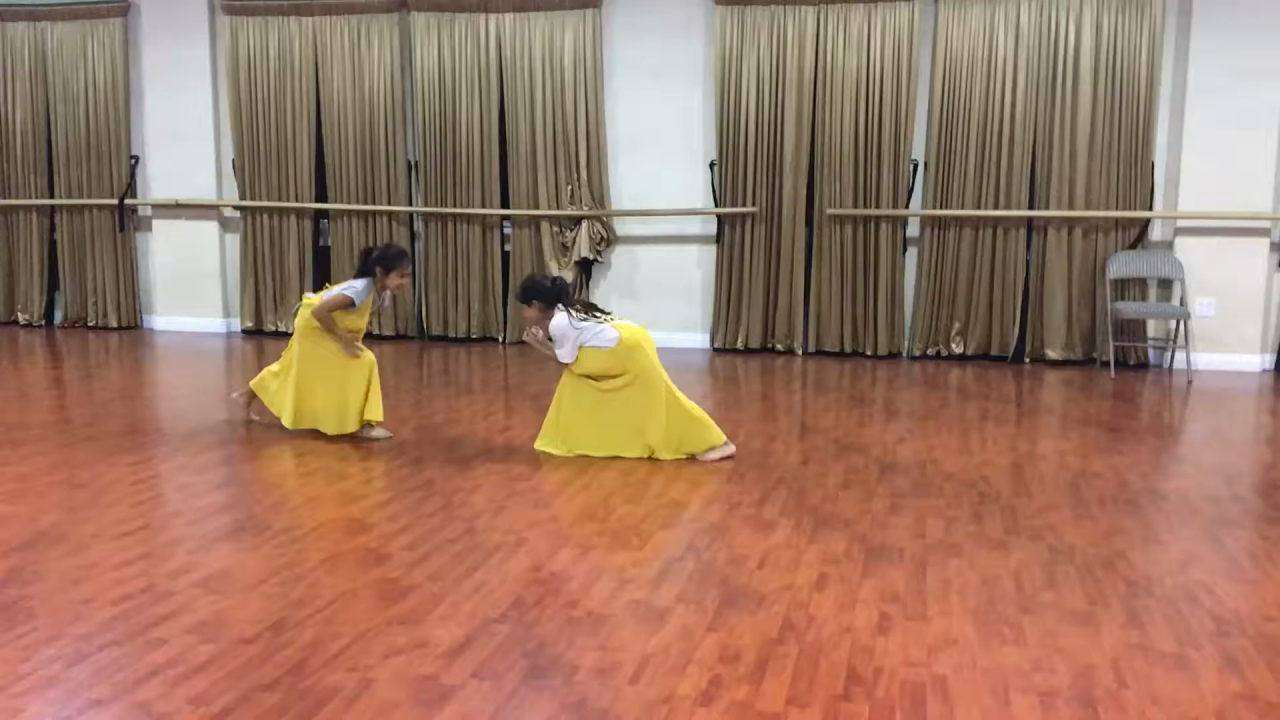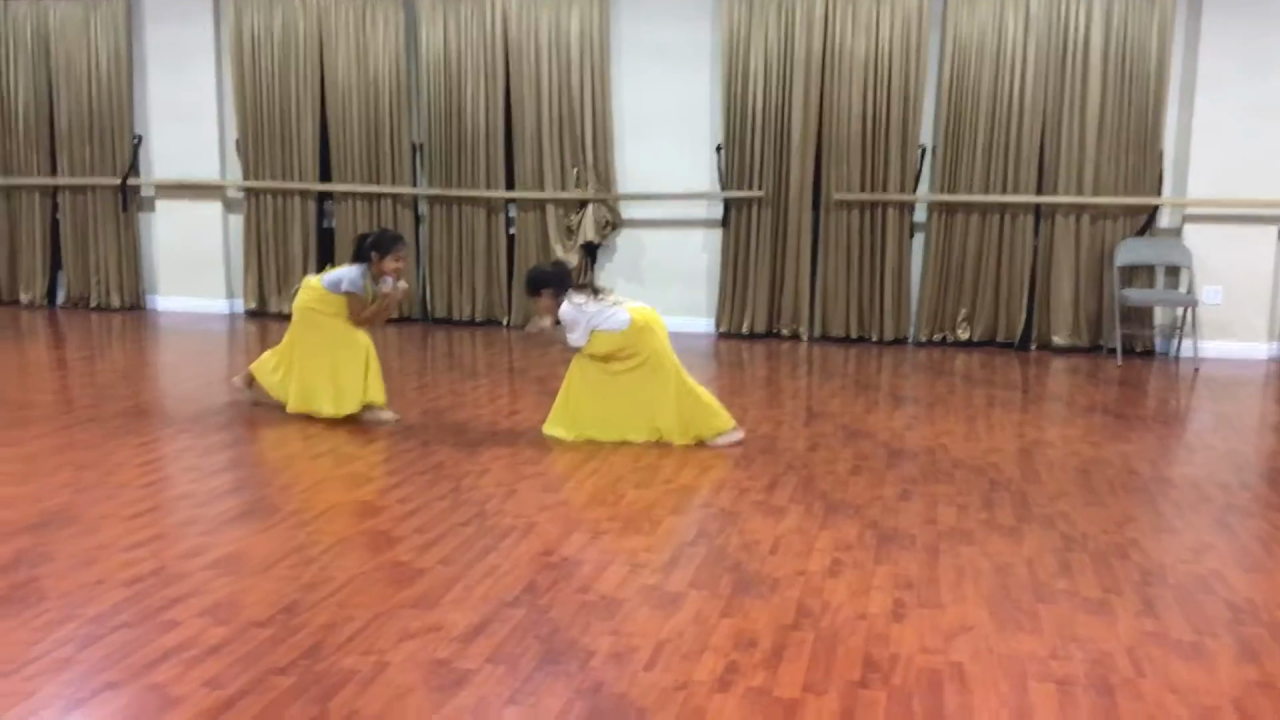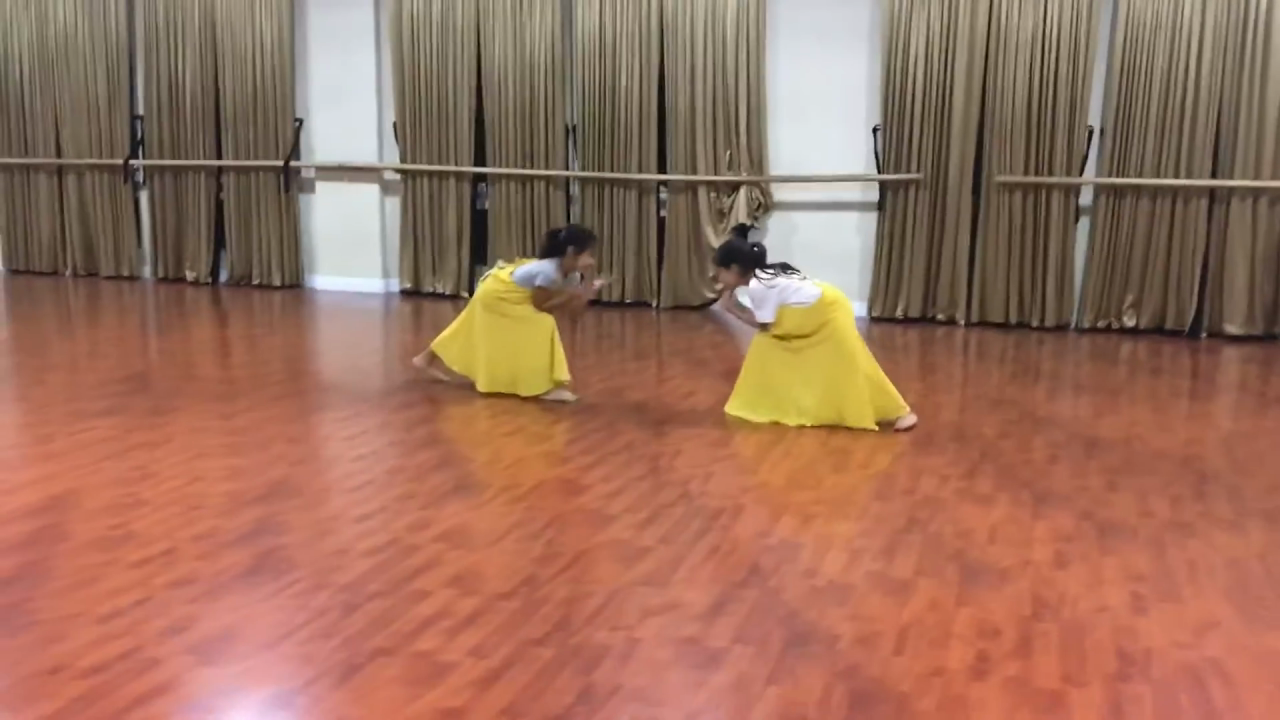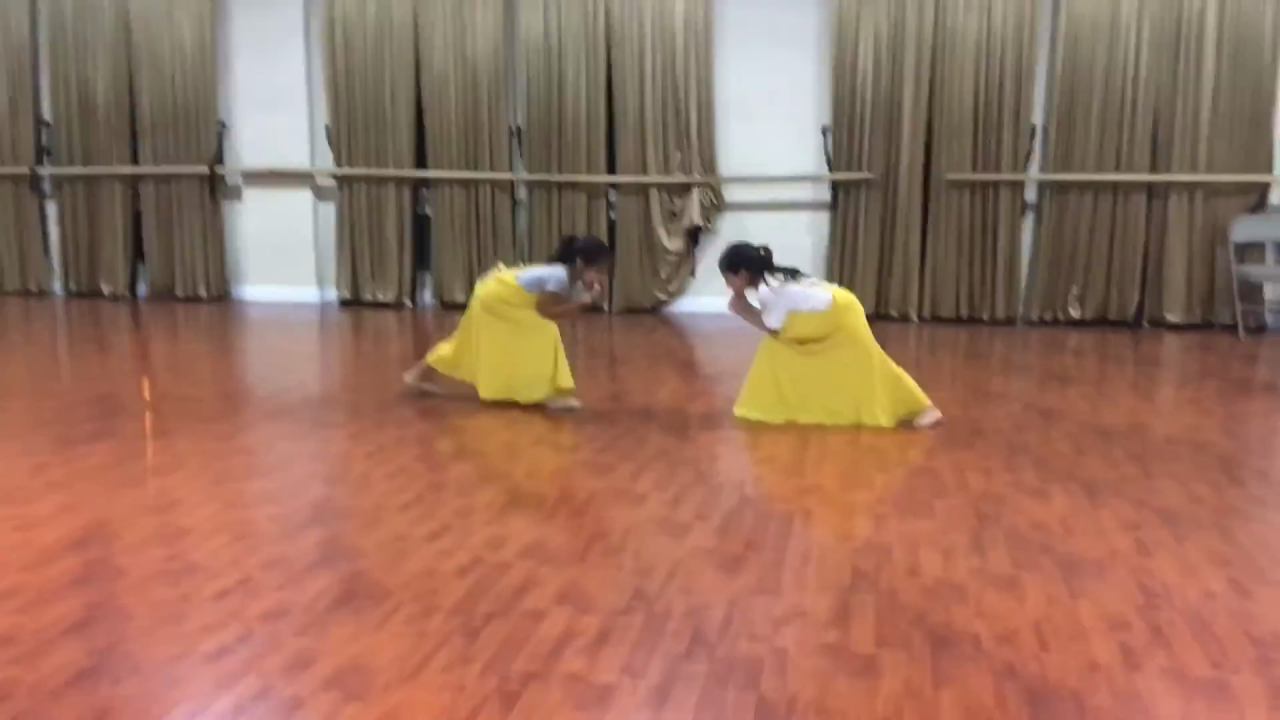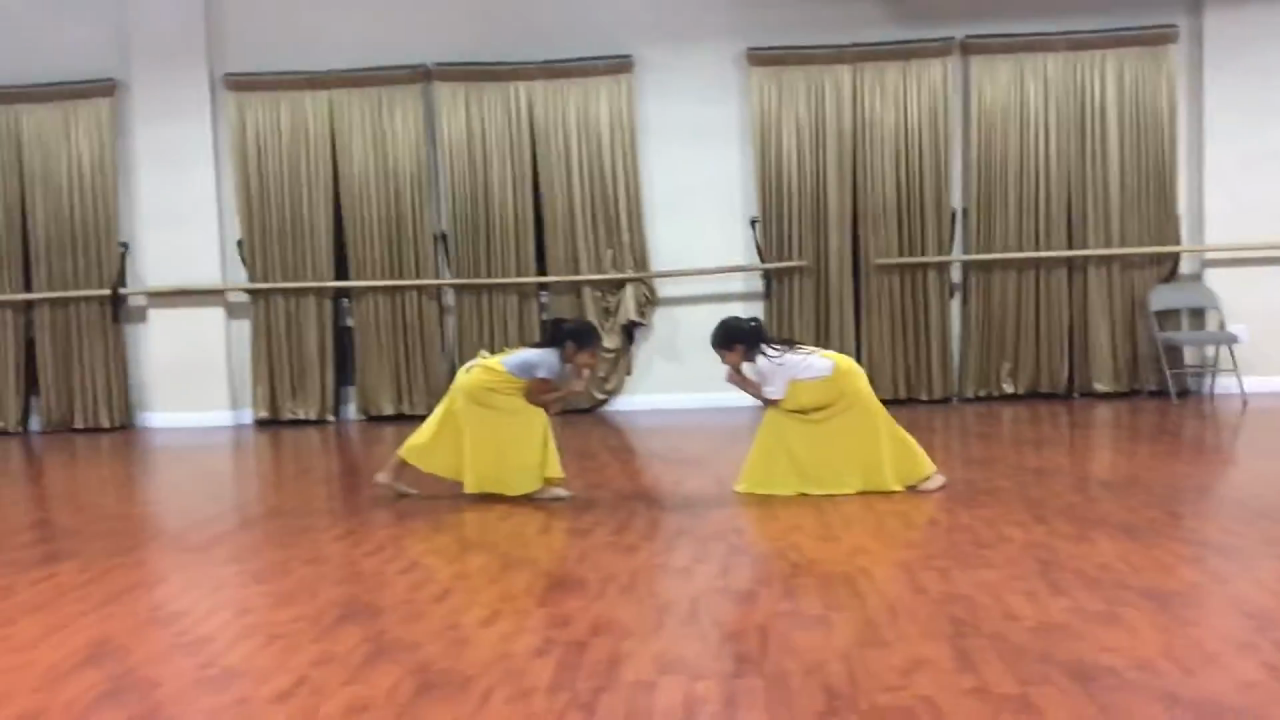
dt=1s
person 1, frame 1
left shoulder: (558, 324)
right shoulder: (565, 312)
left elbow: (567, 360)
right elbow: (571, 350)
left wrist: (536, 344)
right wrist: (544, 340)
left hip: (629, 349)
right hip: (622, 346)
left knee: (660, 398)
right knee: (574, 382)
left ankle: (715, 443)
right ankle: (574, 439)
person 1, frame 2
left shoulder: (568, 309)
right shoulder: (574, 298)
left elbow: (578, 344)
right elbow: (582, 332)
left wrist: (548, 329)
right wrist: (552, 325)
left hip: (640, 331)
right hip: (633, 328)
left knee: (671, 383)
right knee: (586, 365)
left ankle: (722, 428)
right ankle: (584, 422)
person 1, frame 3
left shoulder: (757, 286)
right shoulder: (761, 276)
left elbow: (764, 324)
right elbow: (765, 317)
left wrist: (733, 307)
right wrist: (734, 304)
left hip: (828, 311)
right hip: (812, 314)
left knee: (851, 363)
right knee: (766, 345)
left ankle: (899, 413)
person 1, frame 4
left shoulder: (767, 291)
right shoulder: (771, 280)
left elbow: (774, 328)
right elbow: (775, 321)
left wrist: (742, 311)
right wrist: (745, 307)
left hip: (840, 314)
right hip: (825, 317)
left knee: (869, 364)
right knee: (776, 347)
left ankle: (922, 409)
person 1, frame 5
left shoulder: (765, 363)
right shoulder: (764, 353)
left elbow: (773, 400)
right elbow: (770, 392)
left wrist: (740, 381)
right wrist: (742, 378)
left hip: (842, 379)
right hip: (824, 384)
left knee: (874, 429)
right knee: (778, 419)
left ankle: (925, 474)
right ankle: (779, 475)
person 2, frame 1
left shoulder: (382, 293)
right shoulder: (360, 290)
left elbow: (359, 320)
right elbow: (319, 311)
left wrist: (353, 339)
right wrist: (344, 339)
left hip: (329, 328)
right hip: (314, 324)
left knee: (294, 368)
right knee: (362, 362)
left ankle: (248, 395)
right ankle: (361, 424)
person 2, frame 2
left shoulder: (385, 280)
right shoulder: (355, 277)
left elbow: (375, 319)
right elbow: (359, 319)
left wrist: (395, 297)
right wrist: (384, 298)
left hip: (328, 309)
right hip: (313, 306)
left knee: (299, 352)
right knee: (357, 344)
left ankle: (247, 379)
right ankle: (365, 406)
person 2, frame 3
left shoulder: (570, 274)
right shoulder: (547, 272)
left elbow: (574, 306)
right elbow: (540, 307)
left wrist: (591, 291)
right wrist: (567, 295)
left hip: (497, 295)
right hip: (496, 295)
left knee: (467, 332)
right knee: (543, 325)
left ankle: (427, 359)
right ankle: (546, 386)
person 2, frame 4
left shoulder: (572, 280)
right shoulder: (559, 277)
left elbow: (560, 308)
right elbow: (545, 312)
left wrist: (585, 300)
right wrist: (581, 302)
left hip: (493, 294)
right hip: (497, 297)
left knee: (466, 342)
right knee: (543, 334)
left ankle: (419, 373)
right ankle: (549, 393)
person 2, frame 5
left shoulder: (559, 362)
right shoulder: (550, 362)
left elbow: (547, 399)
right elbow: (533, 400)
left wrist: (572, 386)
right wrist: (569, 391)
left hip: (475, 381)
right hip: (480, 386)
left knee: (441, 433)
right knee: (532, 421)
left ankle: (391, 472)
right ankle: (538, 485)
